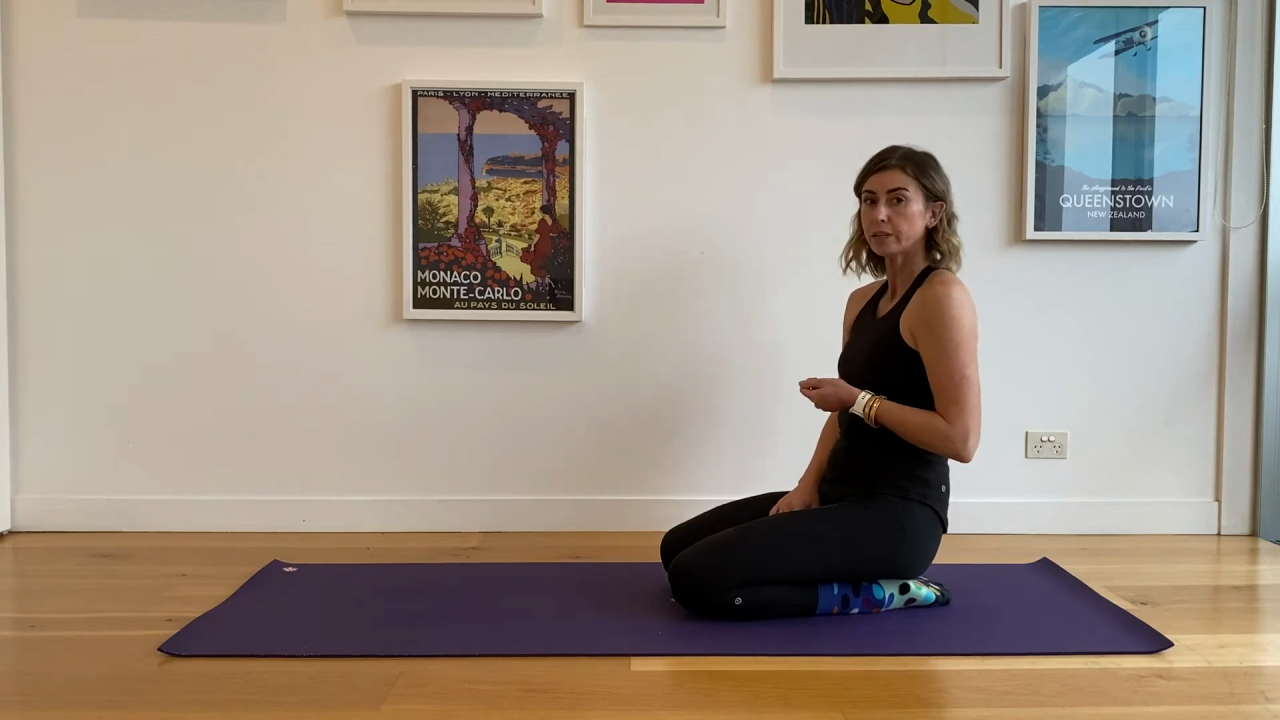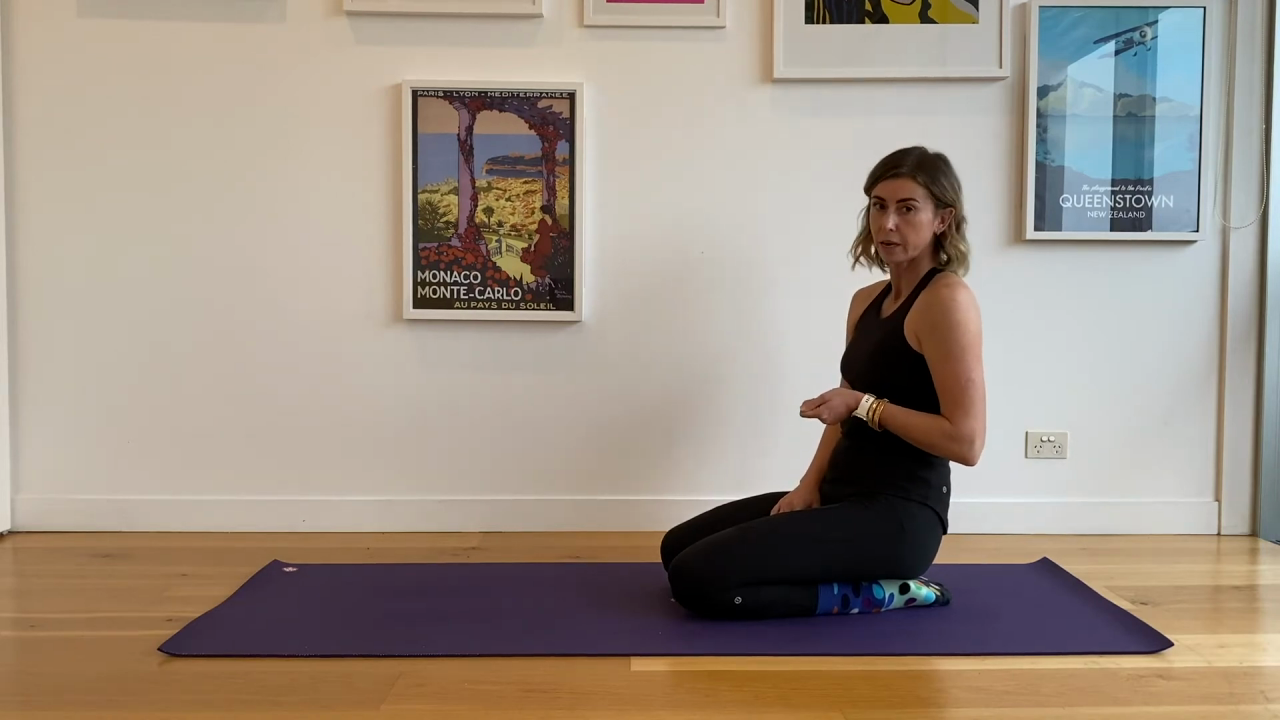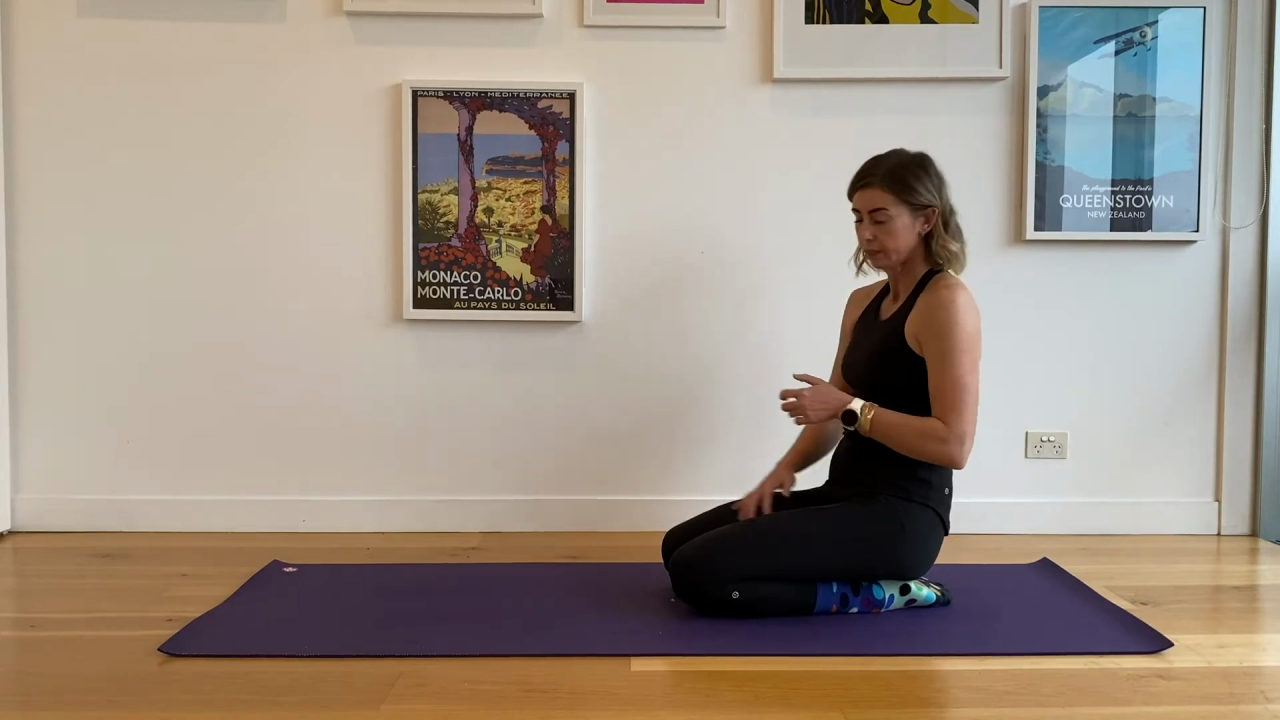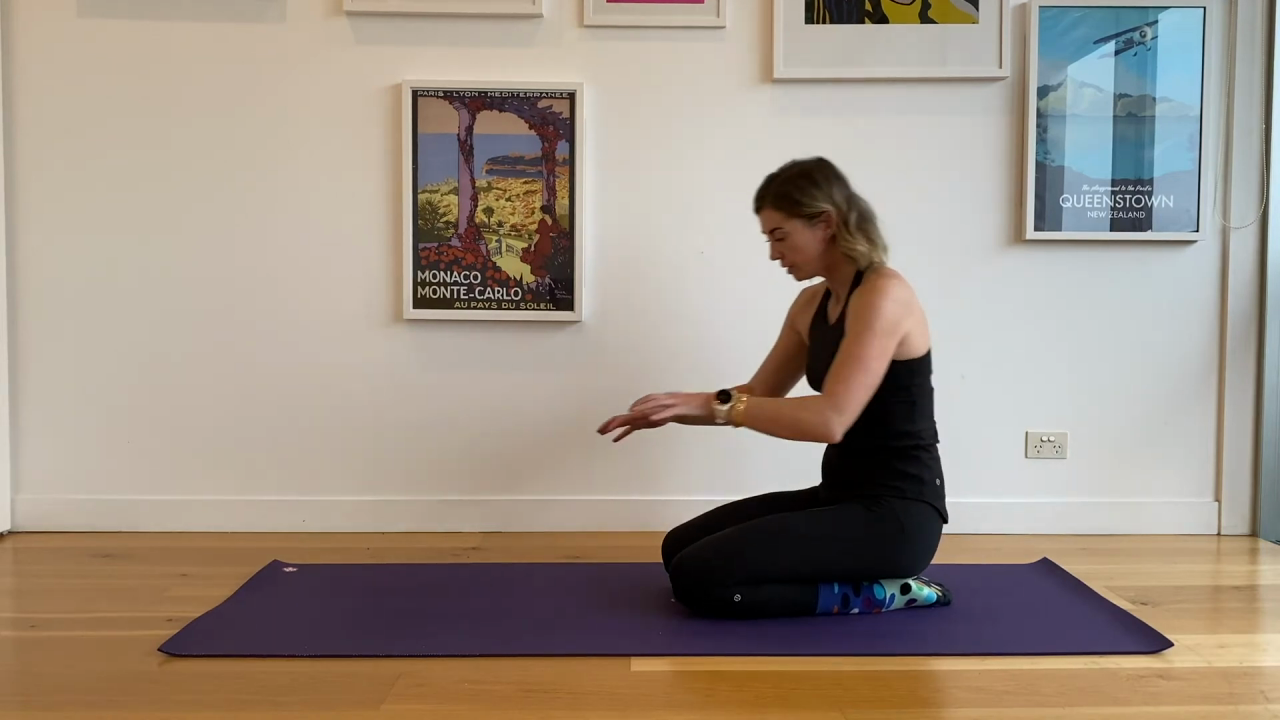
dt=0.3s
person 1, frame 1
left shoulder: (942, 297)
right shoulder: (862, 301)
left elbow: (960, 438)
left wrist: (860, 400)
right wrist: (808, 485)
left hip: (898, 516)
right hip: (844, 496)
left knee: (697, 578)
right knee: (679, 549)
left ankle: (879, 594)
right ankle: (869, 581)
person 1, frame 2
left shoulder: (947, 300)
right shoulder: (866, 300)
left elbow: (966, 440)
left wrist: (866, 405)
right wrist: (809, 484)
left hip: (898, 516)
right hip: (843, 495)
left knee: (697, 578)
right knee: (679, 548)
left ankle: (878, 594)
right ankle: (866, 581)
person 1, frame 3
left shoulder: (947, 302)
right shoulder: (864, 302)
left elbow: (952, 446)
left wrist: (851, 409)
right wrist: (786, 467)
left hip: (900, 516)
right hip: (847, 496)
left knee: (700, 573)
right knee: (680, 547)
left ankle: (872, 594)
right ankle: (862, 578)
person 1, frame 4
left shoulder: (884, 296)
right shoulder: (811, 303)
left elbow: (829, 421)
right elbow: (759, 395)
left wrist: (715, 403)
right wrist: (672, 410)
left hip: (896, 514)
right hip: (841, 496)
left knee: (700, 578)
right knee: (681, 548)
left ankle: (877, 593)
right ankle: (862, 576)
